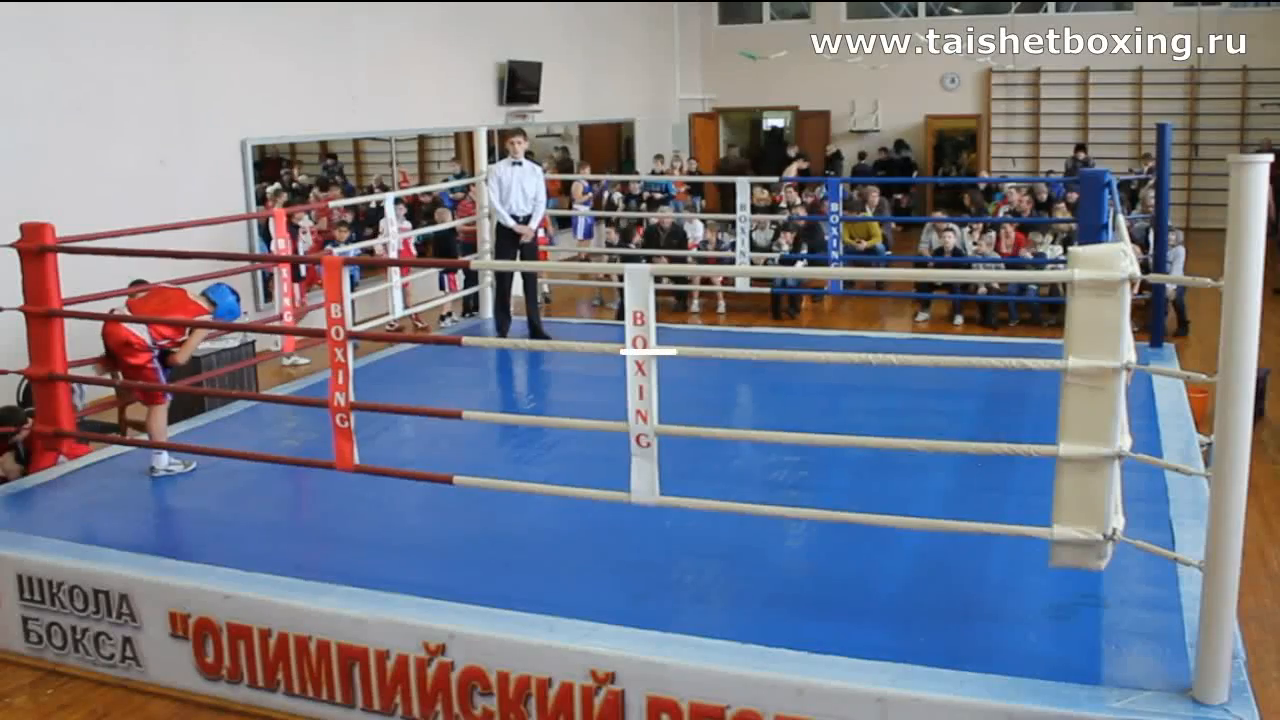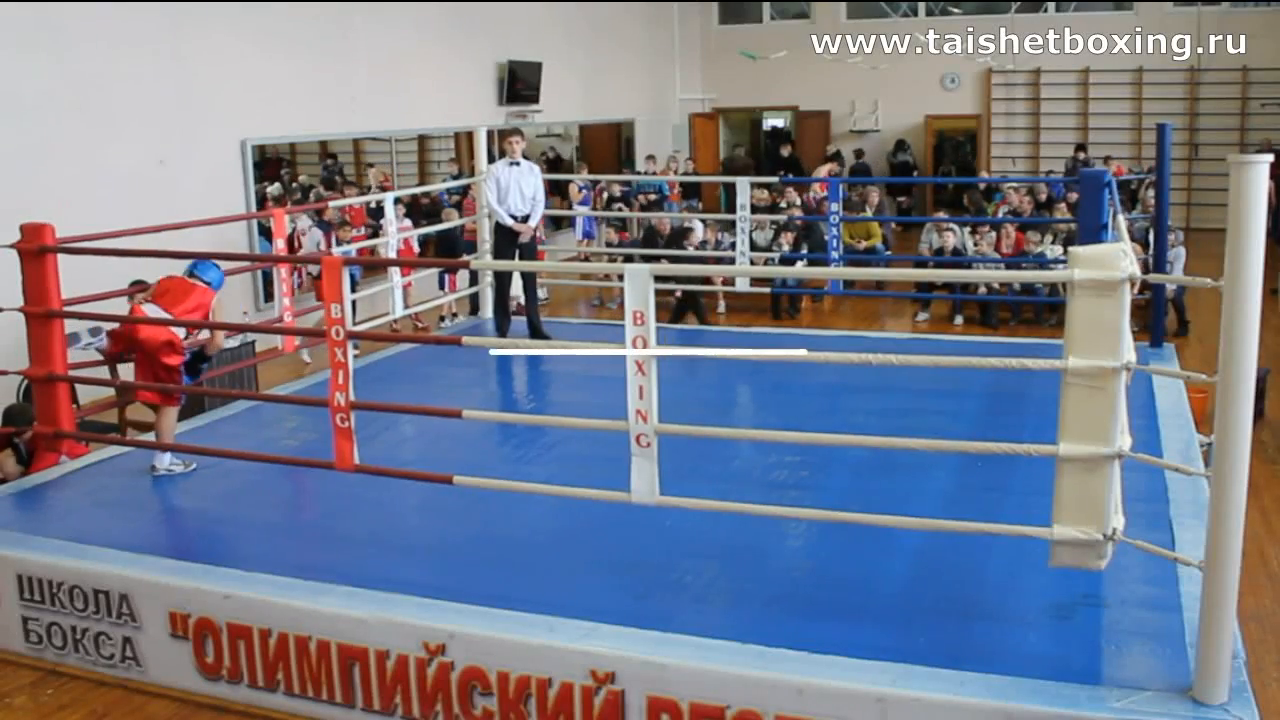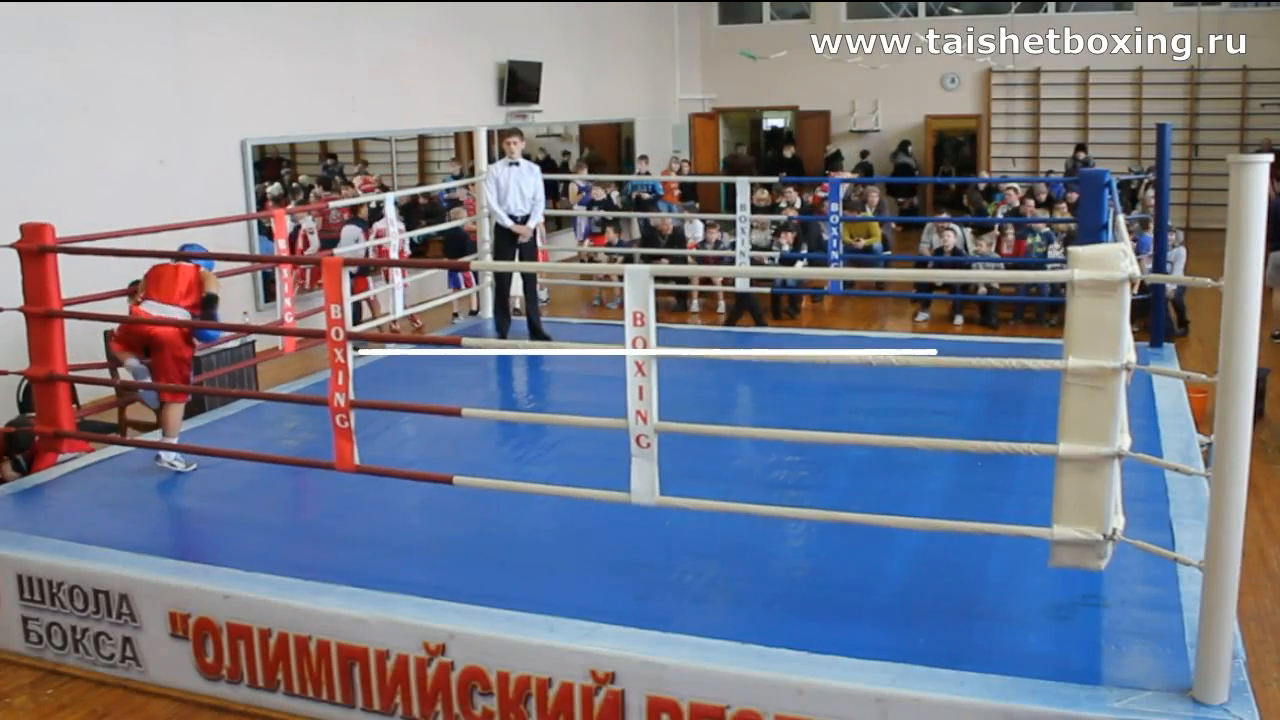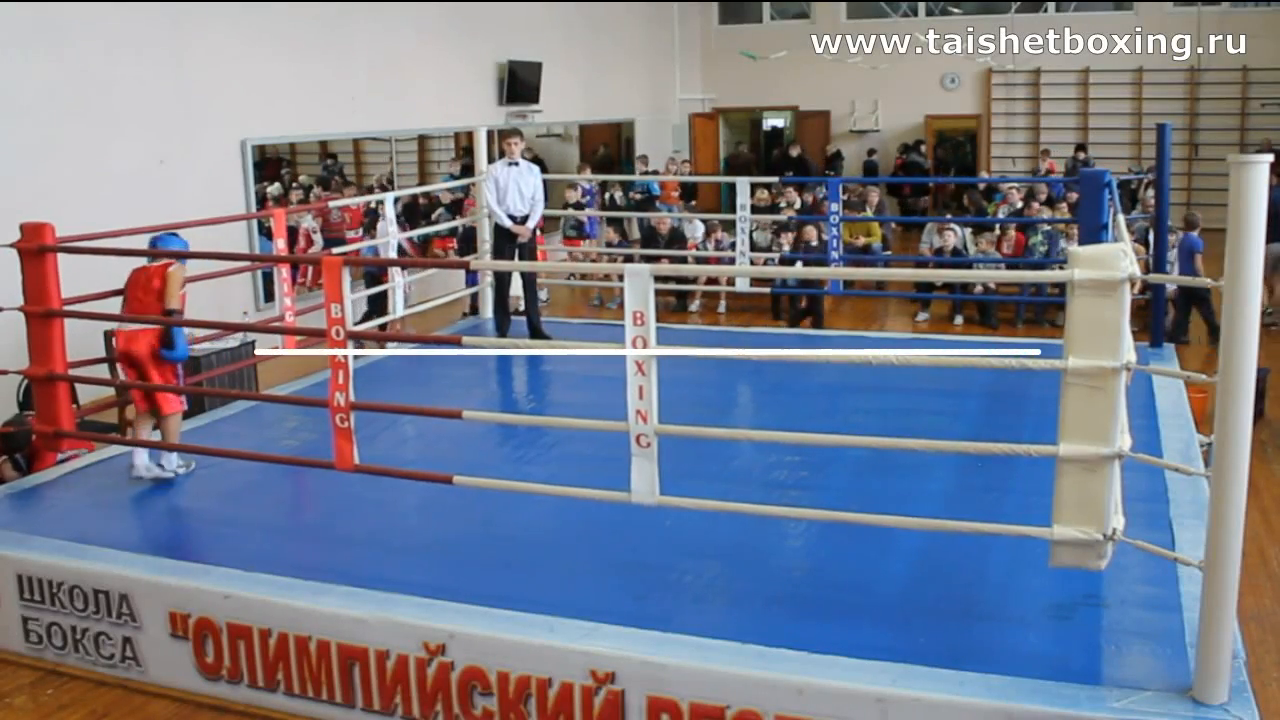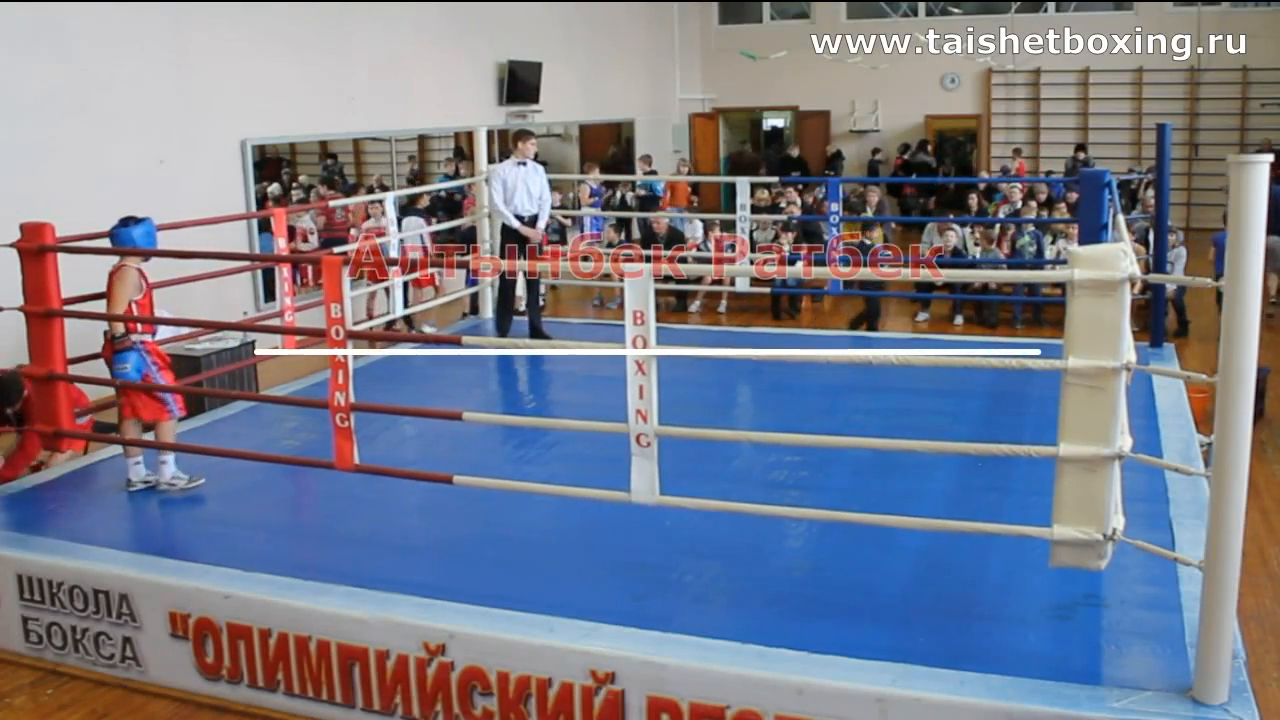
dt=0.5s
person 1, frame 1
left shoulder: (175, 291)
right shoulder: (205, 320)
left elbow: (137, 298)
right elbow: (179, 359)
right wrist: (162, 359)
left hip: (112, 324)
right hip: (133, 340)
left knee: (114, 363)
right knee: (159, 400)
right ankle: (161, 462)
person 1, frame 2
left shoulder: (167, 280)
right shoulder: (211, 297)
left elbow: (138, 301)
right elbow: (217, 340)
right wrist: (199, 361)
left hip: (140, 319)
right hip: (165, 337)
left knee: (114, 347)
right knee: (170, 401)
right ankle: (163, 461)
person 1, frame 3
left shoulder: (155, 270)
right shoulder: (201, 272)
right elbow: (212, 284)
left wrist: (144, 348)
right wrist: (210, 309)
left hip: (143, 318)
right hip: (175, 328)
left knee: (122, 345)
right knee: (176, 394)
left ankle: (140, 372)
right ankle: (168, 453)
person 1, frame 4
left shoulder: (135, 274)
right shoulder: (174, 268)
right elbow: (172, 296)
right wrist: (175, 326)
left hip: (126, 338)
right hip: (154, 337)
left knee: (147, 402)
right knee: (171, 401)
left ankle: (141, 461)
right ankle: (170, 462)
person 1, frame 5
left shoulder: (121, 271)
right shoulder: (129, 272)
right elbow: (115, 313)
right wrist: (123, 347)
left hip: (128, 347)
right hip: (134, 349)
left knee: (132, 411)
right knee: (168, 406)
left ankle: (136, 474)
right ankle: (167, 473)
person 2, frame 1
left shoulder: (535, 170)
right shoulder: (497, 170)
left elbow: (541, 201)
right elbow: (494, 202)
left wrist: (531, 227)
right wrist: (514, 225)
left hip: (529, 225)
right hip: (506, 226)
left knee: (531, 278)
right knee: (503, 279)
left ankle: (535, 328)
right ankle: (502, 329)
person 2, frame 2
left shoulder: (533, 170)
right shoulder: (495, 170)
left elbow: (539, 201)
right elbow: (492, 203)
left wrist: (530, 226)
right wrist: (512, 224)
left hip: (528, 225)
right hip: (504, 226)
left knee: (530, 278)
right knee: (502, 279)
left ankle: (535, 328)
right ankle: (502, 330)
person 2, frame 3
left shoulder: (533, 169)
right shoulder: (495, 170)
left elbow: (539, 201)
right elbow: (492, 203)
left wrist: (529, 226)
right wrist: (512, 225)
left hip: (528, 225)
right hip: (504, 226)
left knee: (530, 278)
right knee: (502, 279)
left ankle: (535, 328)
right ankle: (502, 330)
person 2, frame 4
left shoulder: (533, 170)
right shoulder: (494, 171)
left elbow: (539, 201)
right elbow: (492, 204)
left wrist: (528, 226)
right wrist: (512, 226)
left hip: (527, 225)
right hip: (504, 227)
left knee: (530, 278)
right knee: (502, 279)
left ankle: (535, 328)
right ankle: (502, 330)
person 2, frame 5
left shoulder: (538, 169)
right shoulder: (500, 170)
left elbow: (545, 200)
right elbow: (497, 204)
left wrist: (539, 228)
right wrist: (520, 227)
left hip: (534, 225)
right hip: (512, 226)
left knee: (534, 277)
right knee: (508, 278)
left ankle: (536, 328)
right ankle: (502, 330)
